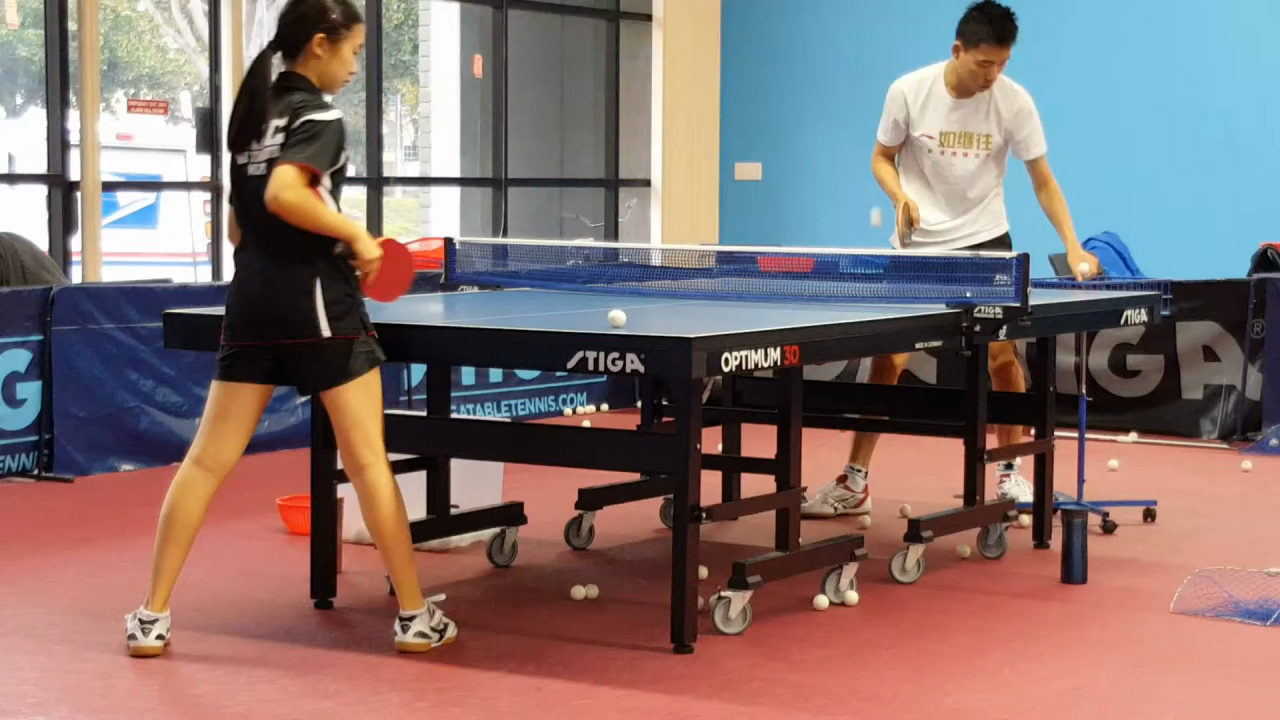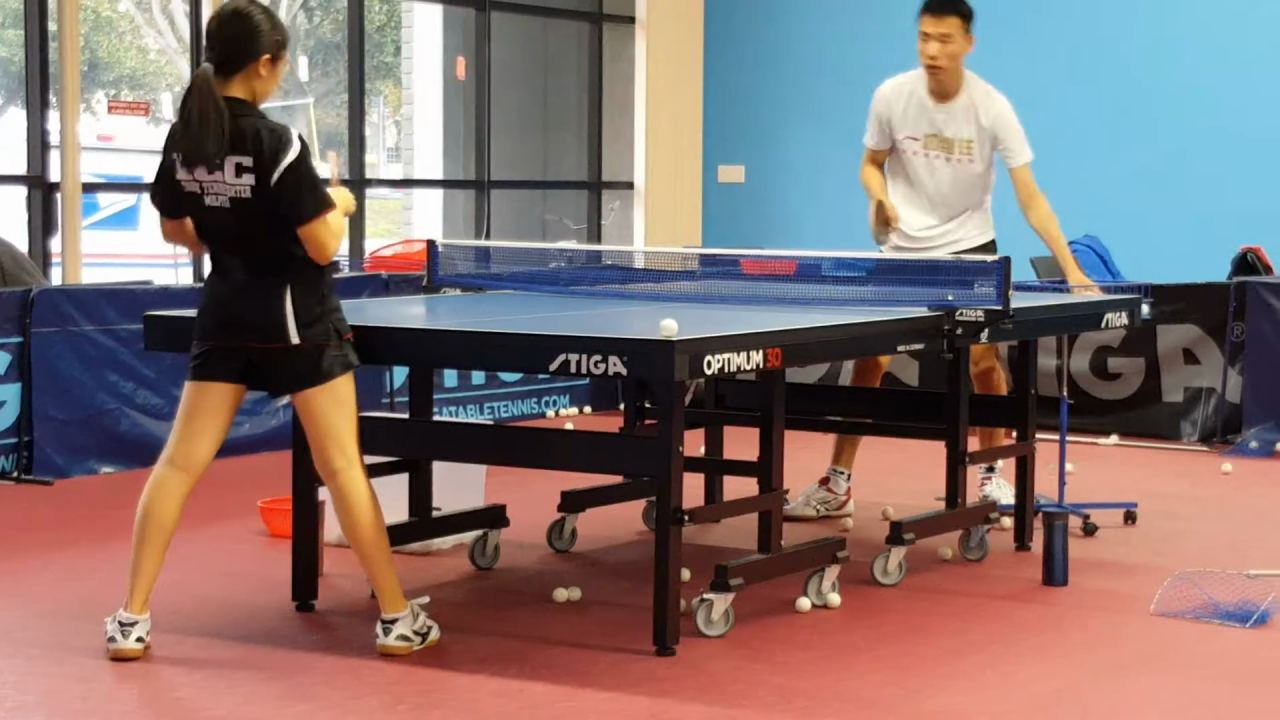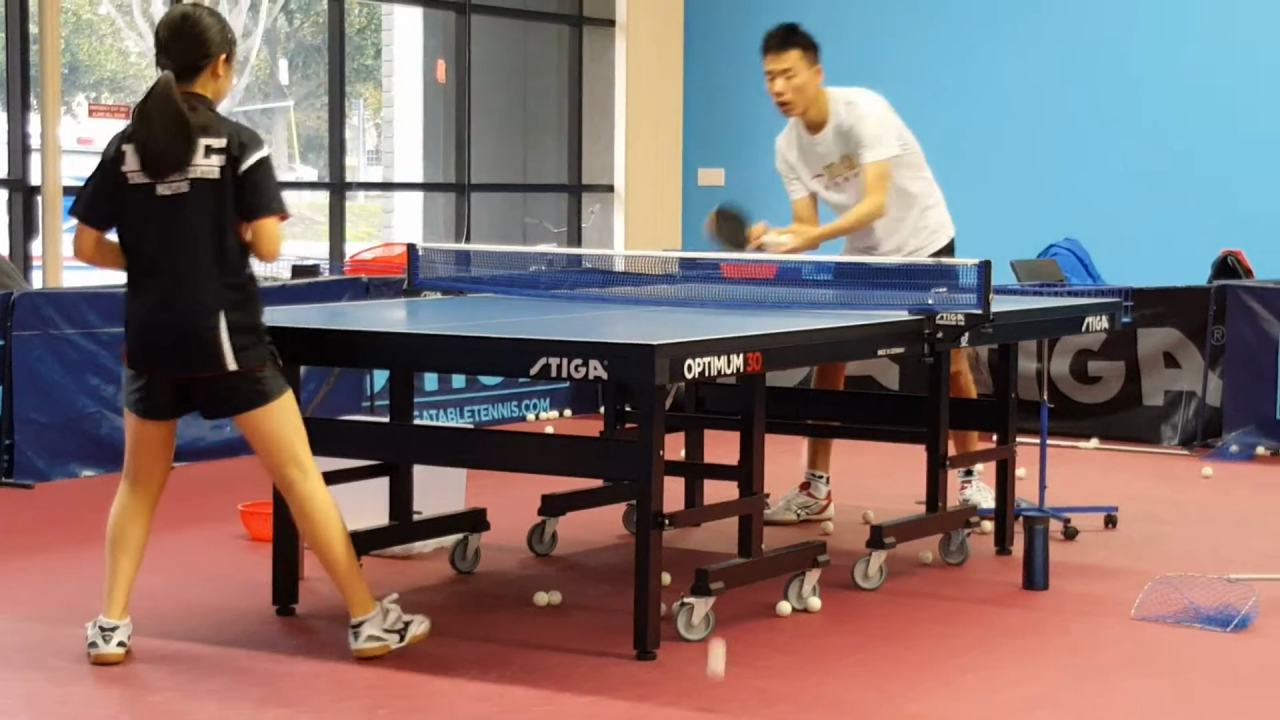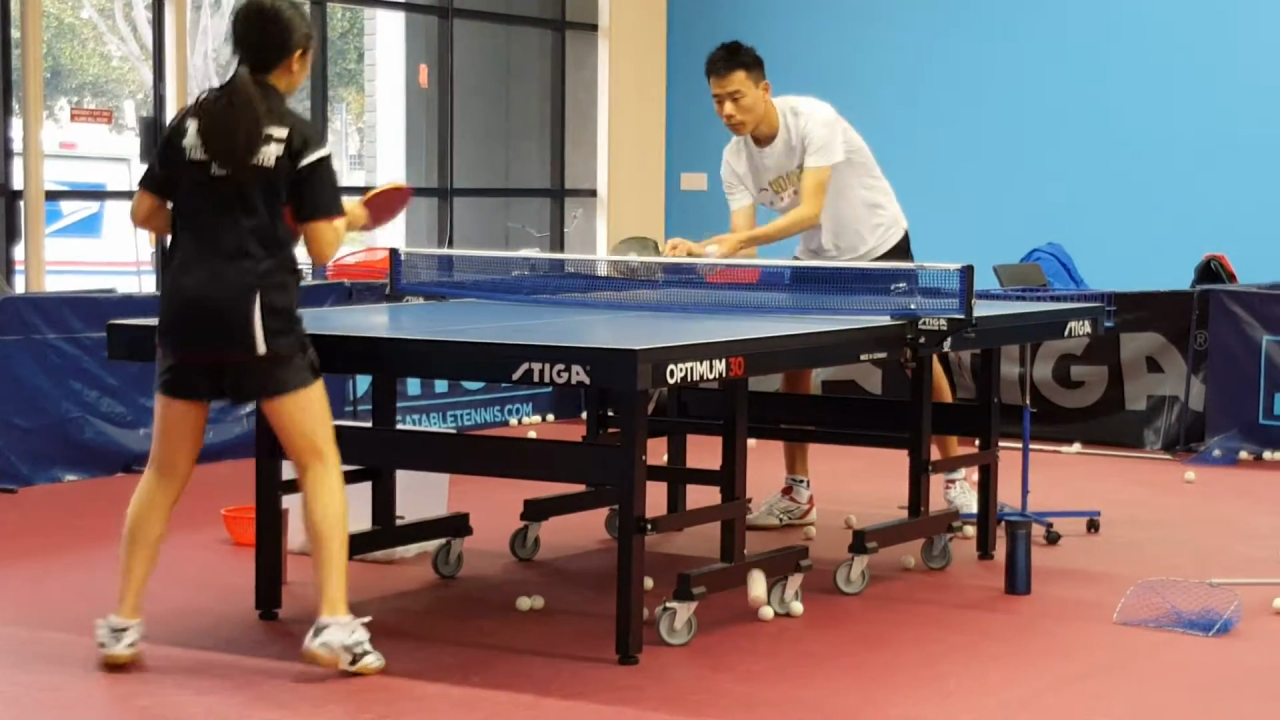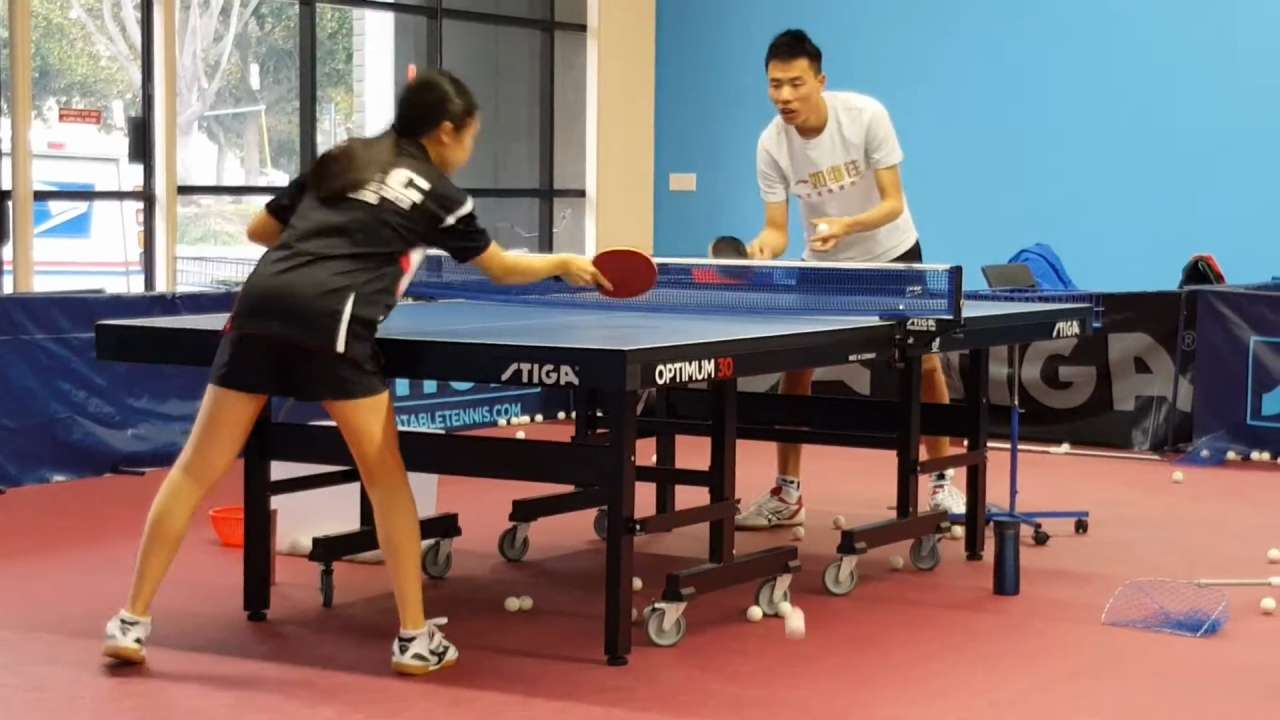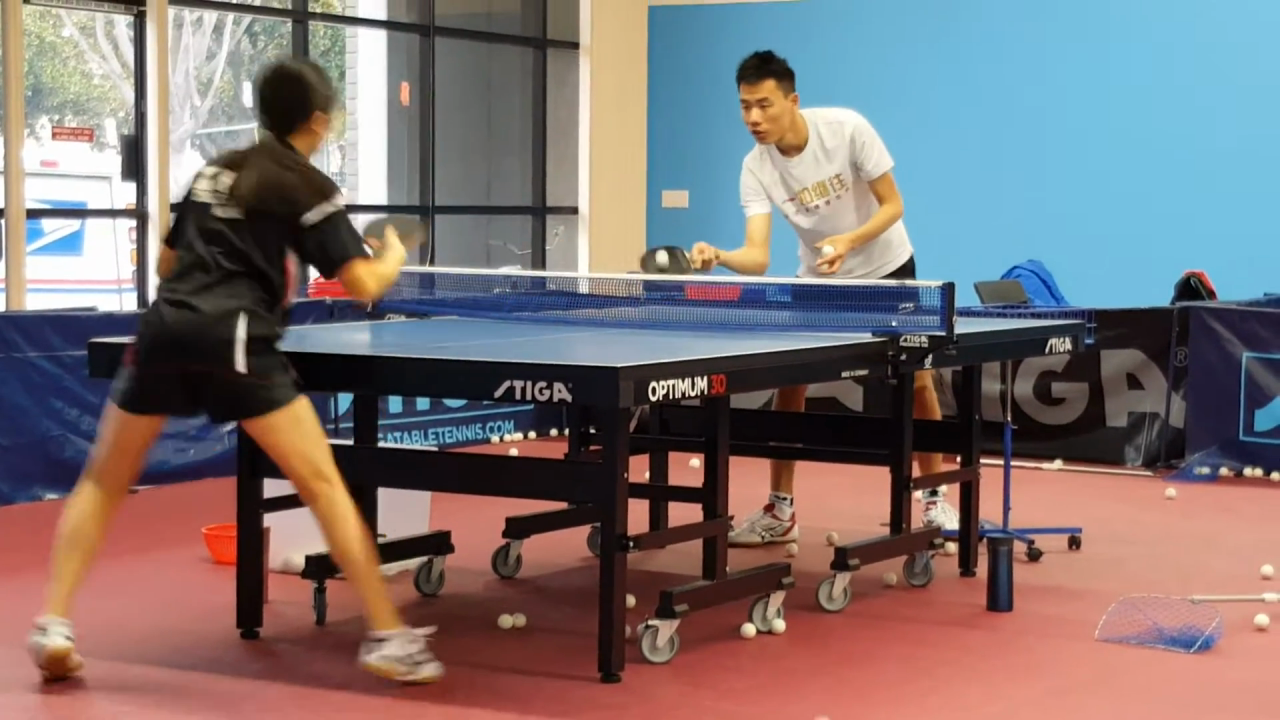
dt=0.5s
person 1, frame 1
left shoulder: (253, 115)
right shoulder: (317, 115)
right elbow: (282, 194)
right wrist: (354, 233)
left hip: (251, 307)
right hip: (319, 308)
left knee: (207, 461)
right knee: (369, 462)
left ankle: (150, 616)
right ankle: (415, 615)
person 1, frame 2
left shoulder: (184, 139)
right shoulder: (276, 142)
left elbow: (176, 230)
right elbow: (324, 247)
right wrist: (338, 205)
left hip: (223, 315)
right hip: (296, 317)
left knee: (178, 463)
right knee: (341, 467)
left ankle: (130, 620)
right ankle: (397, 618)
person 1, frame 3
left shoulder: (125, 143)
right shoulder: (238, 143)
left elbow: (87, 246)
right elbow: (266, 248)
left hip: (151, 337)
right hip: (223, 335)
left knee: (140, 482)
right knee: (298, 474)
left ankle: (110, 625)
right ankle: (368, 616)
person 1, frame 4
left shoulder: (191, 121)
right shoulder: (299, 136)
left elbow: (145, 213)
right elbow: (322, 249)
right wrist: (349, 217)
left hip: (185, 312)
right hip: (256, 316)
left knee: (166, 471)
right knee: (321, 464)
left ankle: (121, 624)
right ankle: (334, 624)
person 1, frame 5
left shoulder: (342, 159)
right shoulder: (437, 193)
left elbow: (260, 228)
right elbow: (499, 268)
right wrist: (564, 263)
left hip: (262, 305)
right hip: (332, 320)
left knee: (197, 467)
right knee: (385, 477)
left ankle: (130, 619)
right ankle: (416, 635)
person 1, frame 6
left shoulder: (213, 172)
right shoulder: (309, 189)
right elbow: (364, 283)
right wrist: (395, 254)
left hip: (163, 333)
right hip: (237, 342)
left knee: (103, 482)
right knee: (324, 486)
left ankle: (55, 625)
right ankle: (388, 637)
person 2, frame 1
left shoulder: (1015, 102)
right shoulder: (908, 91)
left elbow: (1043, 183)
right elbow: (882, 157)
left wrist: (1072, 246)
right wrist: (901, 198)
left hip: (985, 239)
right hip: (917, 243)
left knee: (1002, 351)
right knee: (887, 358)
left ankle: (1010, 471)
right ankle: (854, 481)
person 2, frame 2
left shoulder: (992, 108)
right shoulder: (891, 96)
left elbow: (1030, 198)
left wrist: (1070, 268)
right wrist: (881, 200)
left hip: (969, 246)
right hip: (902, 249)
left knee: (984, 360)
right knee: (869, 362)
left ankle: (991, 475)
right ankle: (837, 483)
person 2, frame 3
left shoulder: (866, 111)
right shoulder: (787, 147)
left elbow: (877, 202)
right elbow: (810, 231)
left wrist: (808, 235)
right wrist: (775, 239)
left hip: (924, 247)
right hip: (862, 256)
left knee: (951, 363)
right knee: (828, 361)
left ankle: (969, 477)
right ankle: (816, 487)
person 2, frame 4
left shoulder: (814, 118)
right shoulder: (735, 158)
left elbow: (811, 211)
right elbow: (744, 240)
left wrist: (735, 242)
right wrist: (699, 249)
left hip: (879, 246)
right hip: (818, 258)
right knee: (793, 363)
left ankle: (955, 476)
right ankle: (797, 492)
person 2, frame 5
left shoulder: (866, 114)
right shoulder: (771, 145)
left elbow: (893, 202)
right elbow: (777, 230)
left wrist: (846, 225)
right wrist: (761, 247)
left hip: (891, 253)
right hip: (824, 263)
left knee: (925, 365)
right knee: (796, 367)
left ankle: (942, 481)
right ankle: (787, 493)
person 2, frame 6
left shoulder: (848, 128)
right shoulder: (756, 168)
left elbow: (893, 205)
right elbow: (757, 254)
left wrist: (849, 240)
right wrist: (717, 256)
left hip: (886, 269)
right hip: (819, 280)
left knee: (916, 381)
right knee: (789, 381)
left ankle: (933, 498)
right ankle: (780, 509)
